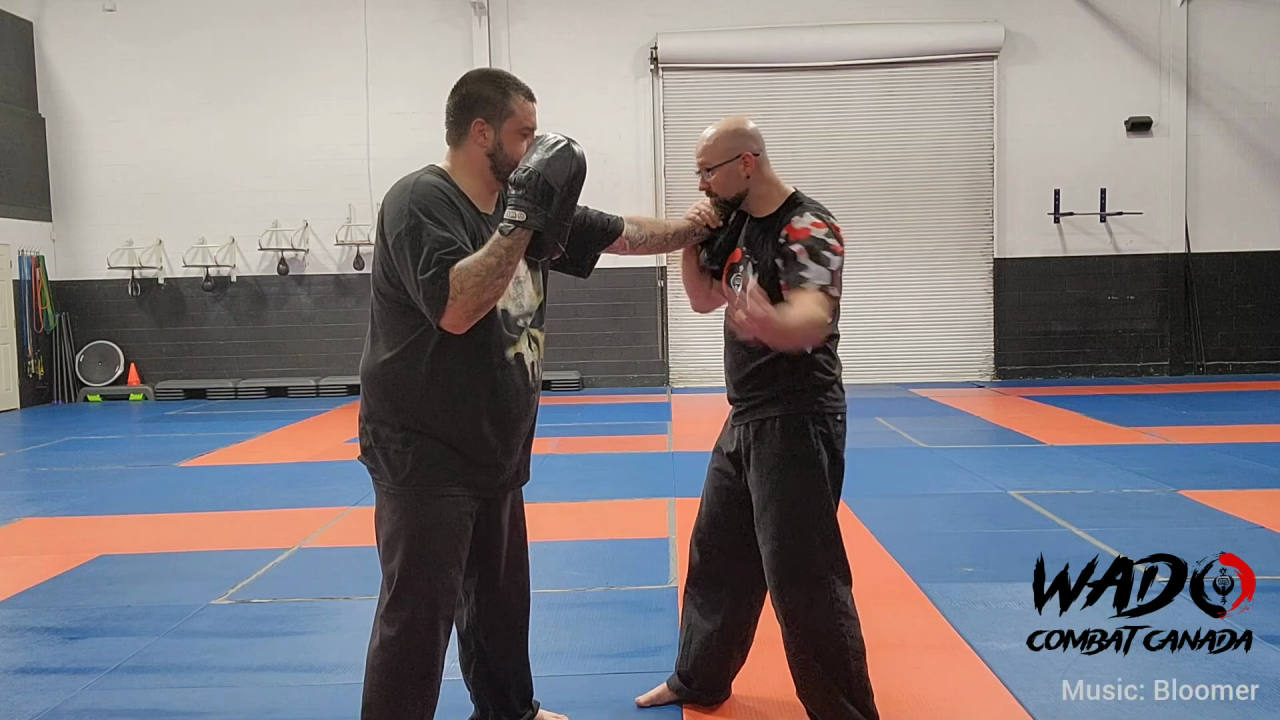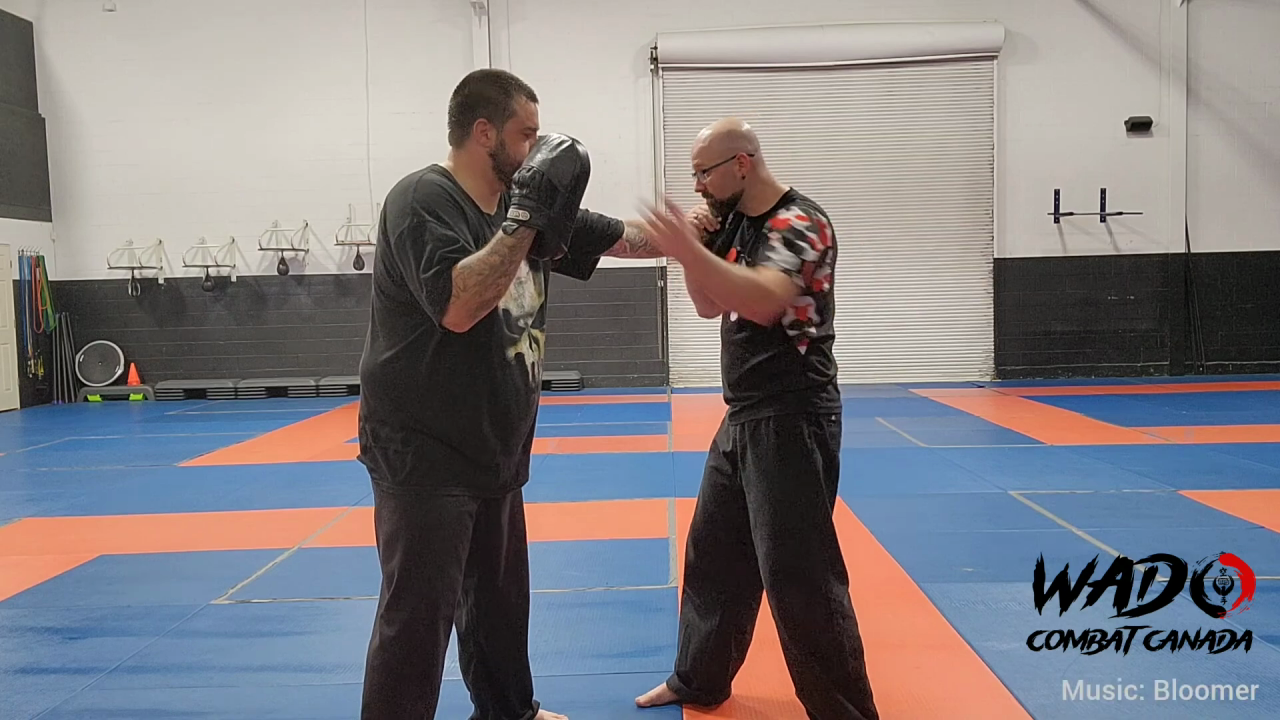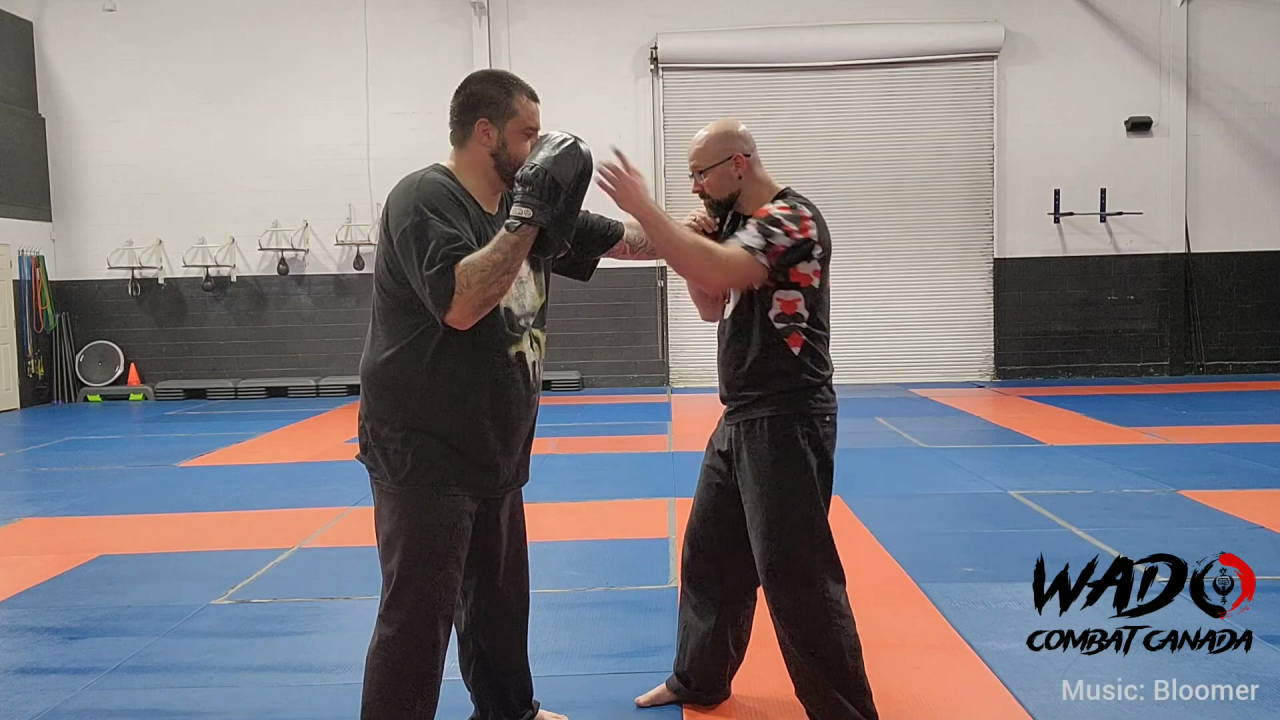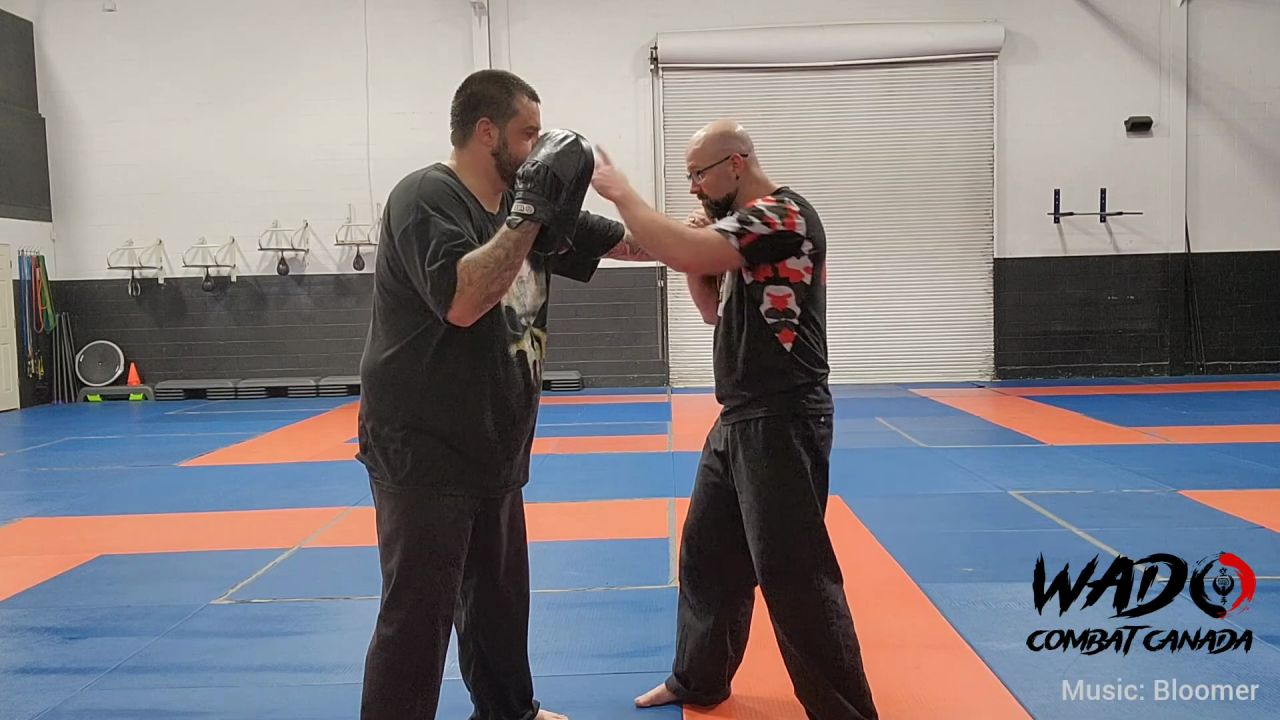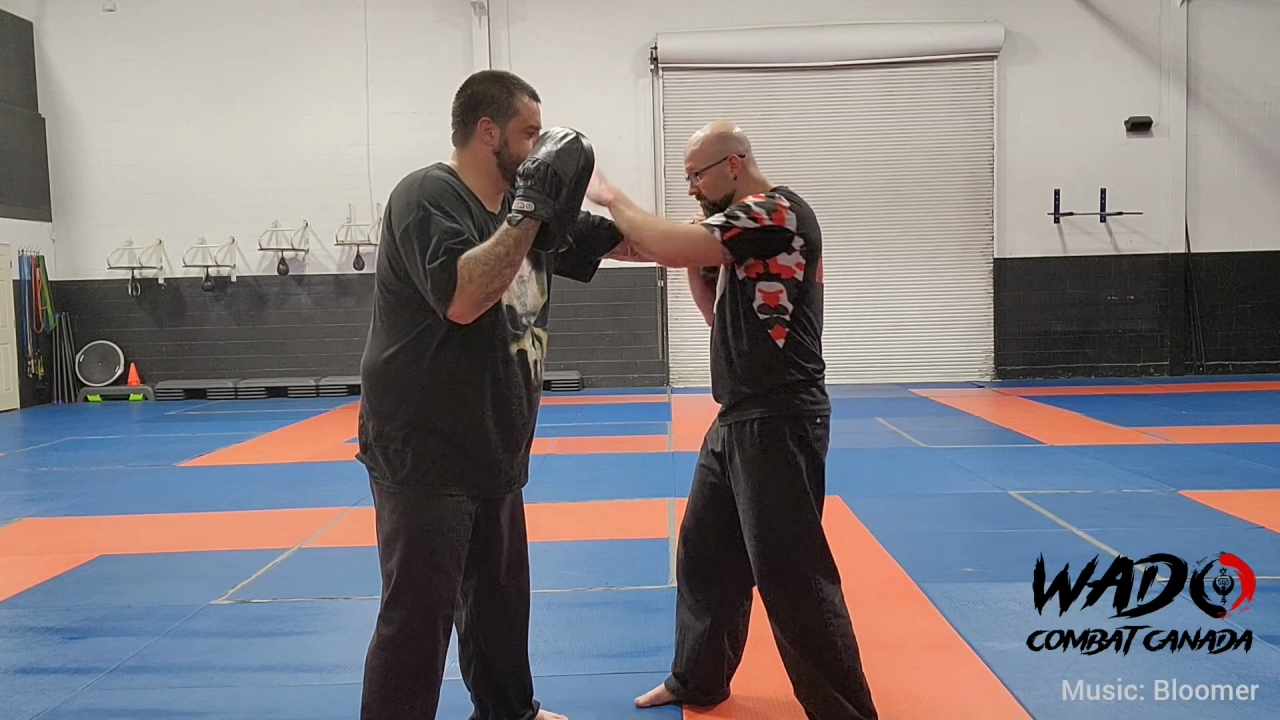
dt=0.1s
person 1, frame 1
left shoulder: (517, 200)
right shoulder: (420, 201)
left elbow: (619, 232)
right elbow: (456, 309)
left wrist: (698, 227)
right wrist: (520, 220)
left hip: (492, 449)
right hip: (425, 454)
left knee: (501, 598)
right knee: (418, 615)
person 1, frame 2
left shoulder: (520, 202)
right shoulder: (421, 200)
left elbow: (617, 237)
right elbow: (458, 307)
right wrist: (524, 219)
left hip: (491, 451)
right hip: (423, 455)
left knee: (500, 598)
right knee: (417, 616)
person 1, frame 3
left shoulder: (519, 201)
right shoulder: (424, 199)
left elbow: (618, 238)
right elbow: (461, 304)
right wrist: (527, 216)
left hip: (491, 451)
right hip: (423, 454)
left knee: (500, 599)
right knee: (418, 615)
person 1, frame 4
left shoulder: (522, 204)
right shoulder: (425, 197)
left elbow: (618, 238)
right elbow: (462, 301)
right wrist: (529, 213)
left hip: (492, 451)
right hip: (423, 454)
left knee: (500, 598)
right knee: (417, 615)
person 1, frame 5
left shoulder: (521, 203)
right shoulder: (427, 196)
left elbow: (620, 238)
right elbow: (463, 299)
right wrist: (529, 210)
left hip: (492, 451)
right hip: (424, 453)
left knee: (501, 598)
right knee: (419, 615)
person 2, frame 1
left shoulder: (807, 226)
right shoulder: (740, 226)
left elbow: (811, 320)
right elbow: (702, 298)
left wrist: (771, 324)
right wrist: (692, 239)
left hip: (795, 424)
right hip: (745, 421)
left knee: (802, 576)
right knee: (717, 556)
person 2, frame 2
left shoulder: (799, 221)
right shoulder: (739, 223)
left elbow: (765, 302)
right elbow: (710, 305)
left wrist: (696, 254)
right wrist: (695, 246)
left hip: (792, 423)
right hip: (744, 420)
left knee: (800, 574)
right knee: (714, 554)
person 2, frame 3
left shoulder: (790, 217)
right shoulder: (738, 223)
left elbow: (718, 275)
right elbow: (711, 303)
left wrist: (644, 207)
right wrist: (688, 240)
left hip: (788, 422)
right hip: (742, 419)
left knee: (795, 574)
right knee: (710, 555)
person 2, frame 4
left shoulder: (784, 214)
right shoulder: (740, 224)
left elbow: (680, 250)
right elbow: (718, 312)
left wrist: (619, 191)
right wrist: (697, 264)
left hip: (782, 423)
right hip: (741, 419)
left knee: (794, 573)
right knee: (707, 554)
person 2, frame 5
left shoulder: (778, 211)
right shoulder: (742, 225)
left elbow: (668, 246)
right elbow: (721, 313)
left wrist: (613, 199)
right wrist: (695, 261)
left hip: (779, 422)
right hip: (738, 419)
left knee: (791, 574)
right knee: (705, 554)
